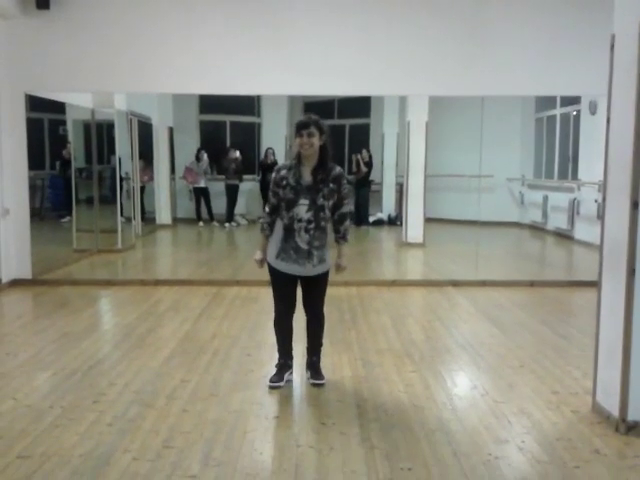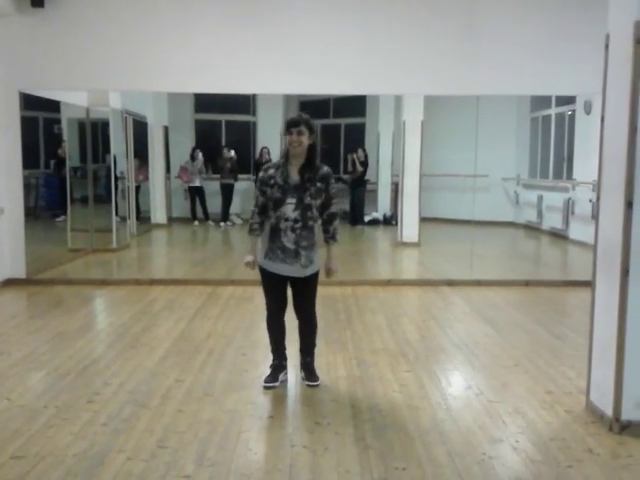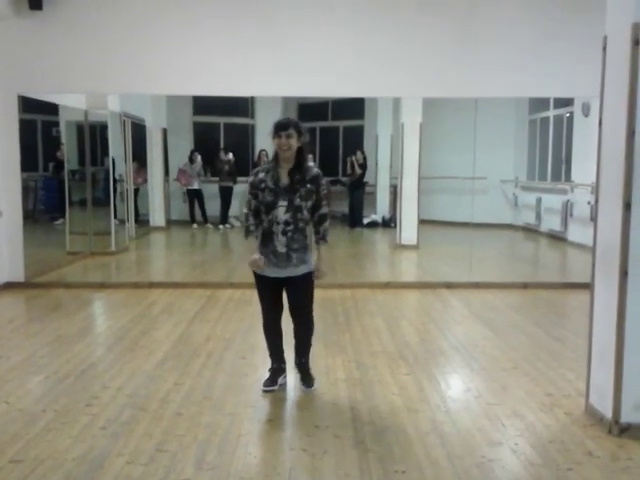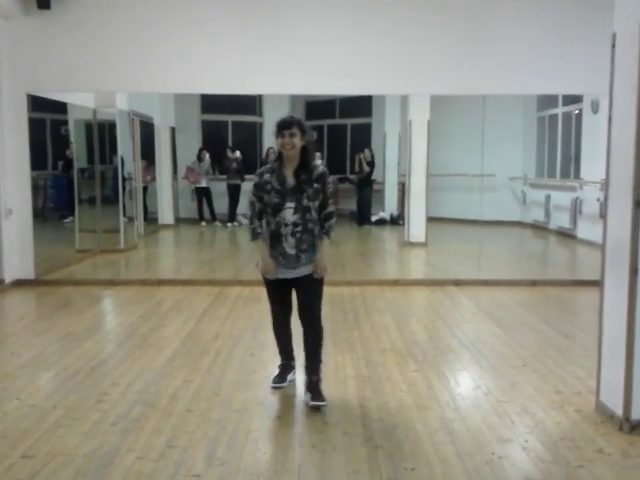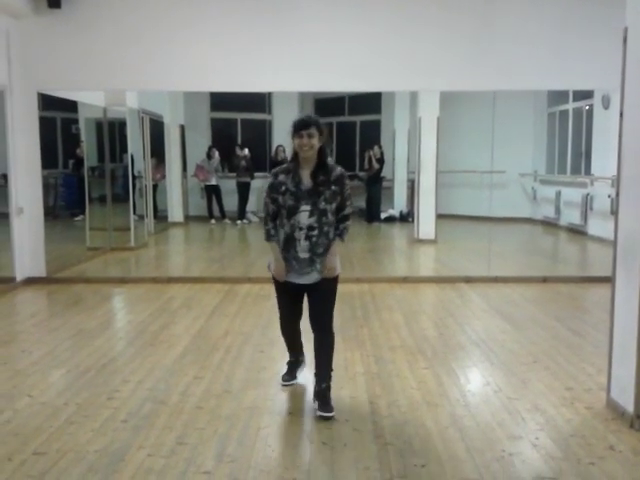
dt=0.2s
person 1, frame 1
left shoulder: (335, 175)
right shoulder: (282, 173)
left elbow: (342, 216)
right elbow: (271, 211)
left wrist: (341, 254)
right wrist: (262, 248)
left hip: (317, 258)
right hip: (282, 256)
left knee: (315, 312)
right knee: (283, 312)
left ankle: (314, 364)
right ankle: (284, 364)
person 1, frame 2
left shoulder: (323, 175)
right shoulder: (269, 172)
left elbow: (330, 216)
right elbow: (258, 213)
left wrist: (330, 256)
right wrist: (253, 250)
left hip: (306, 259)
right hip: (271, 257)
left knee: (306, 313)
right knee: (275, 313)
left ankle: (307, 364)
right ankle: (278, 365)
person 1, frame 3
left shoulder: (313, 176)
right shoulder: (260, 175)
left elbow: (321, 218)
right elbow: (252, 215)
left wrist: (319, 257)
right wrist: (254, 251)
left hip: (301, 261)
right hip: (266, 261)
left knee: (303, 316)
right knee: (271, 317)
left ankle: (303, 365)
right ankle: (277, 370)
person 1, frame 4
left shoulder: (319, 174)
right shoulder: (265, 176)
left elbow: (328, 216)
right elbow: (256, 217)
left wrist: (323, 253)
right wrist: (264, 255)
left hip: (309, 261)
right hip: (275, 261)
left knee: (312, 319)
right knee: (280, 317)
left ankle: (313, 382)
right ankle: (287, 366)
person 1, frame 5
left shoulder: (336, 176)
right shoulder: (279, 176)
left elbow: (344, 218)
right elbow: (269, 218)
left wrist: (332, 254)
right wrist: (276, 257)
left hip: (322, 265)
right hip: (287, 263)
left knee: (322, 327)
right knee: (289, 321)
left ankle: (323, 391)
right ankle: (297, 358)
